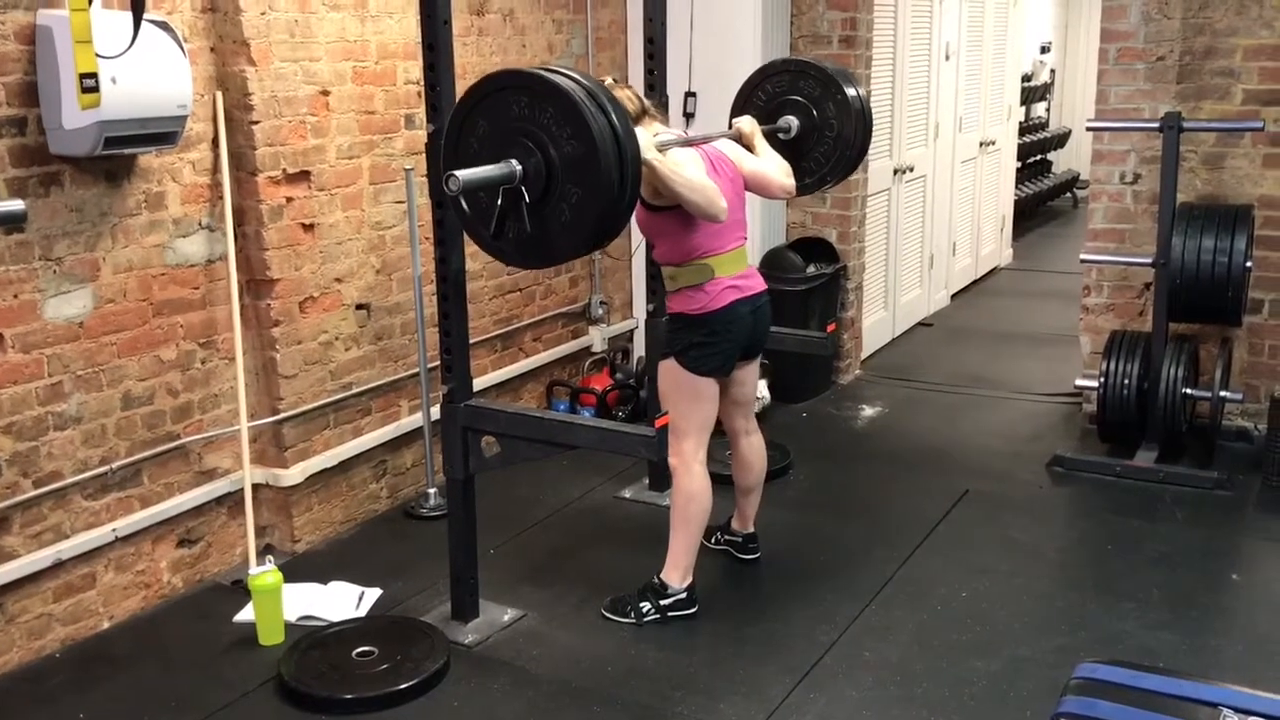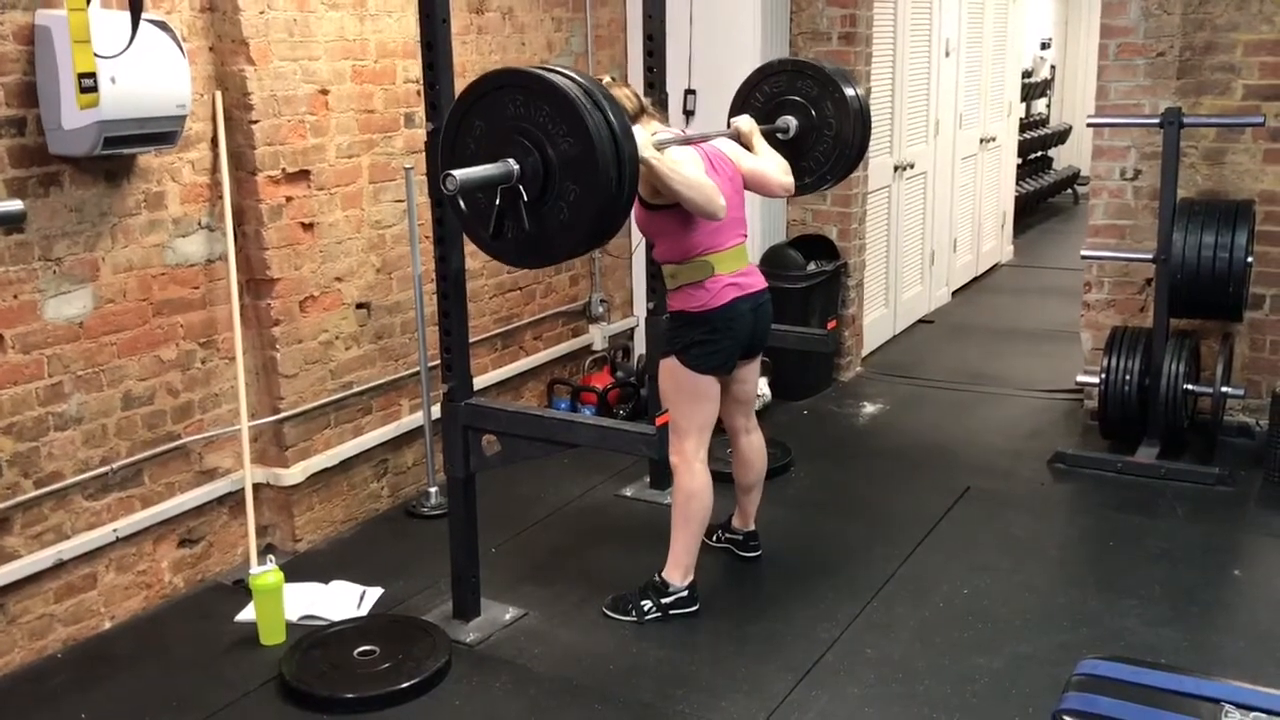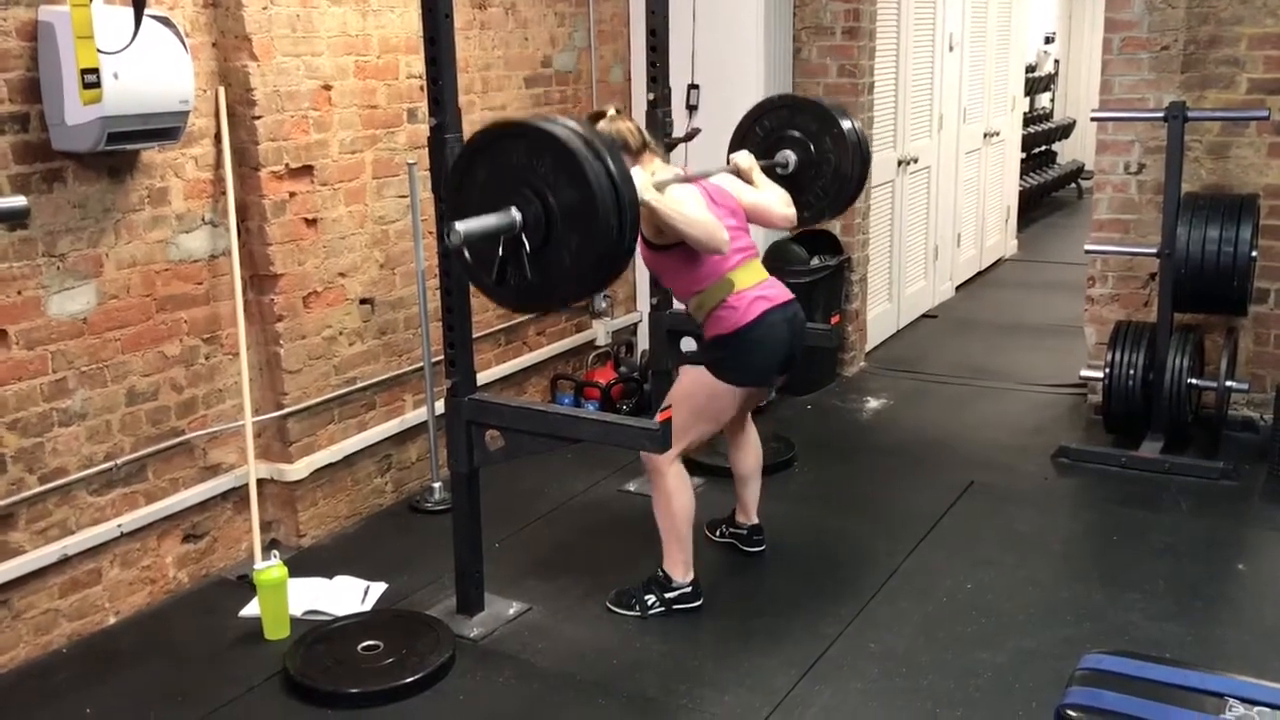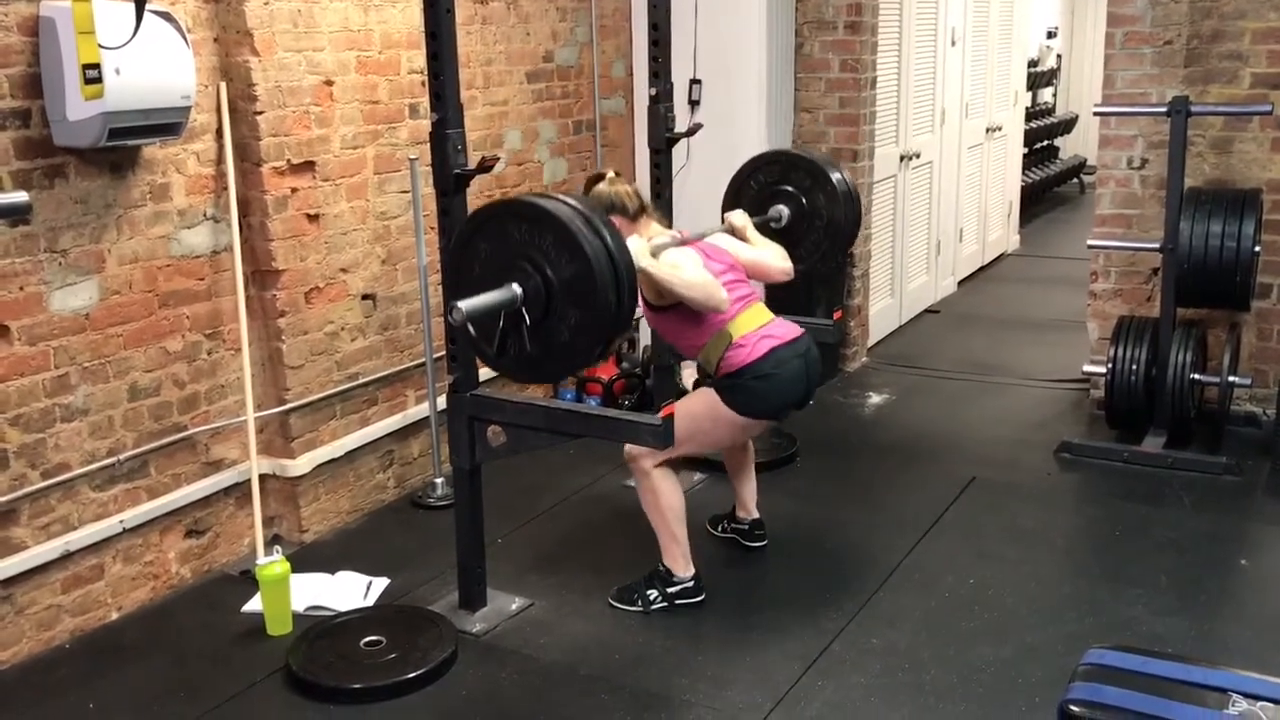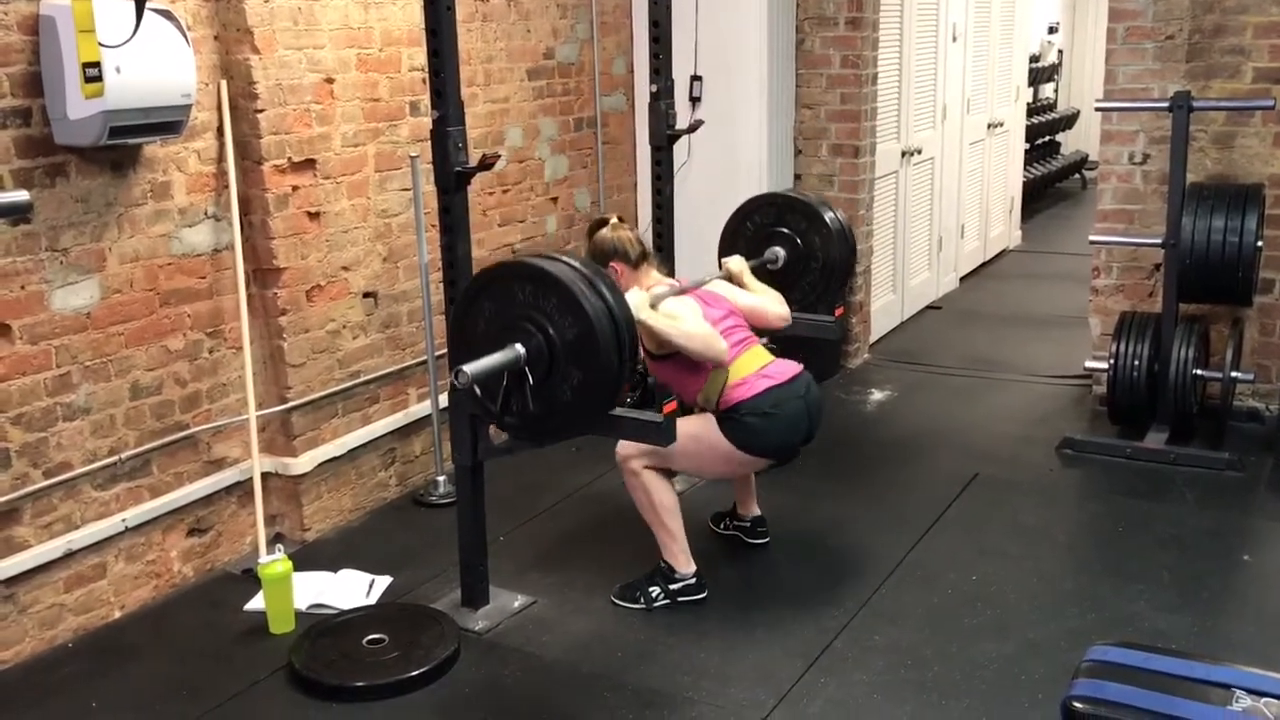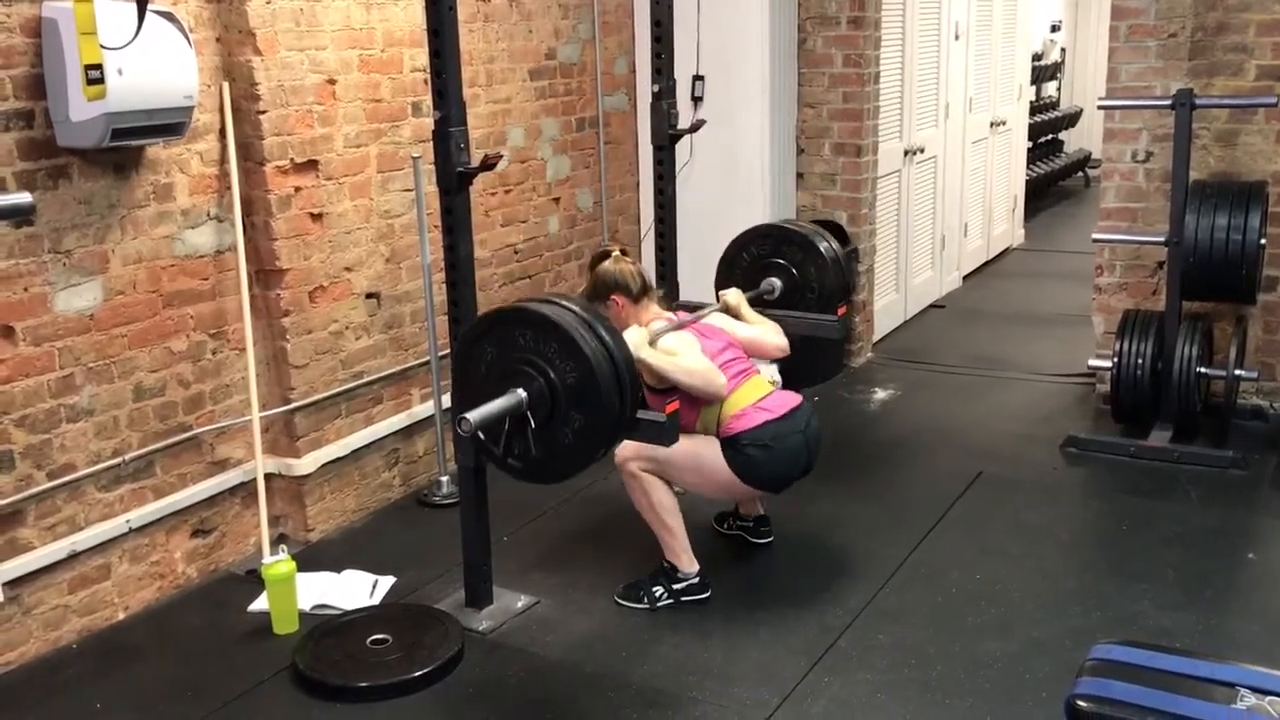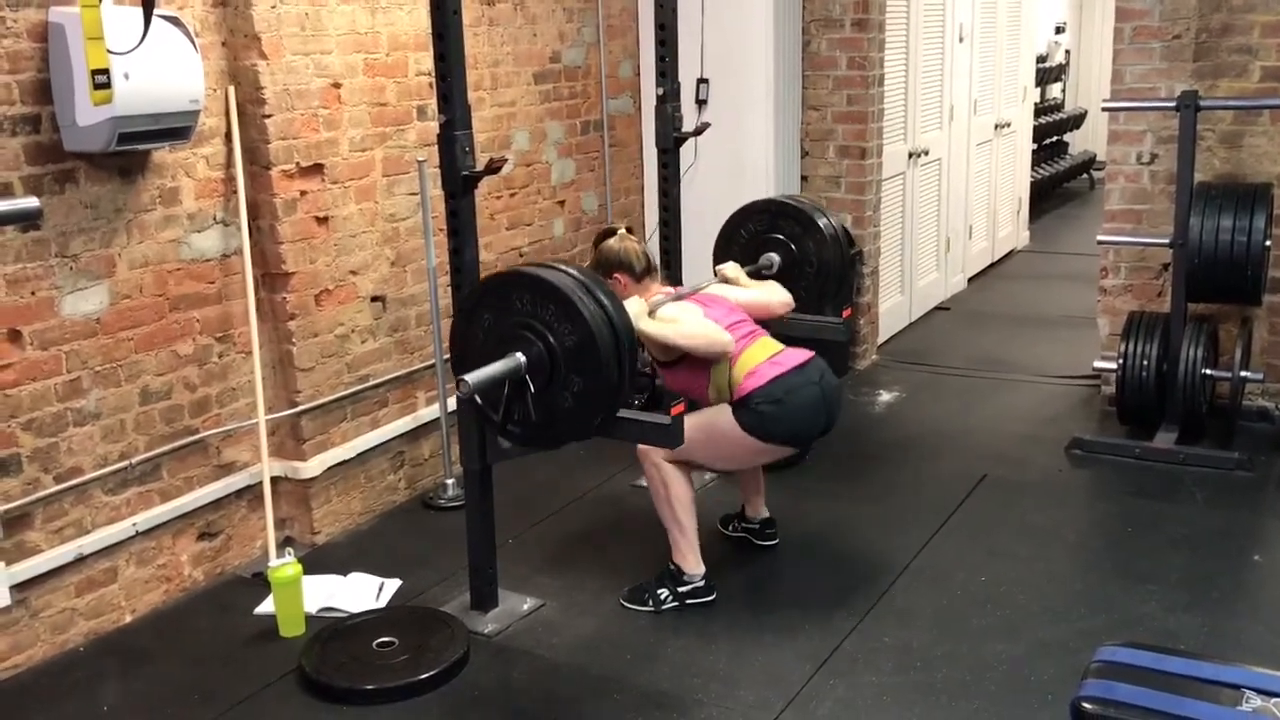
dt=0.4s
person 1, frame 1
left shoulder: (662, 163)
right shoulder: (716, 145)
left elbow: (714, 205)
right elbow: (784, 183)
left wrist: (648, 158)
right wrist: (754, 135)
left hip: (704, 317)
right hip: (751, 302)
left knee: (686, 453)
right knee: (741, 425)
left ankle: (674, 588)
right ankle: (742, 531)
person 1, frame 2
left shoulder: (659, 161)
right shoulder: (716, 144)
left elbow: (712, 204)
right elbow: (784, 181)
left wrist: (647, 156)
right wrist: (753, 135)
left hip: (706, 314)
right hip: (752, 299)
left knee: (687, 453)
right knee: (742, 424)
left ankle: (675, 587)
right ankle: (743, 529)
person 1, frame 3
left shoulder: (663, 200)
right shoulder: (715, 180)
left elbow: (716, 240)
right elbow: (787, 214)
left wrist: (648, 199)
right wrist: (752, 171)
left hip: (744, 335)
right hip: (784, 318)
left knee: (661, 452)
right knee: (735, 417)
left ankle: (677, 583)
right ankle: (746, 524)
person 1, frame 4
left shoulder: (660, 260)
right shoulder: (708, 240)
left elbow: (716, 298)
right elbow: (783, 268)
left wrist: (644, 265)
right wrist: (747, 229)
left hip: (765, 375)
right hip: (799, 355)
left knee: (645, 453)
right knee: (724, 416)
left ankle: (679, 579)
right ankle: (747, 519)
person 1, frame 5
left shoulder: (658, 309)
right shoulder: (705, 286)
left elbow: (716, 349)
right elbow: (780, 314)
left wrist: (643, 317)
right wrist: (743, 275)
left hip: (770, 418)
right hip: (802, 395)
left knee: (635, 454)
right knee: (721, 425)
left ankle: (681, 576)
right ankle: (749, 517)
person 1, frame 6
left shoulder: (657, 342)
right shoulder: (704, 319)
left elbow: (715, 385)
right elbow: (779, 345)
left wrist: (642, 354)
right wrist: (741, 308)
left hip: (769, 452)
right hip: (802, 429)
left knee: (633, 457)
left ankle: (684, 576)
right ankle: (752, 517)
person 1, frame 7
left shoulder: (659, 315)
right shoulder: (704, 291)
left elbow: (720, 343)
right elbow: (782, 301)
left wrist: (641, 325)
right wrist: (741, 278)
left hip: (786, 406)
right hip: (819, 386)
left knee: (656, 449)
right knee: (730, 422)
left ankle: (689, 578)
right ankle: (757, 519)
